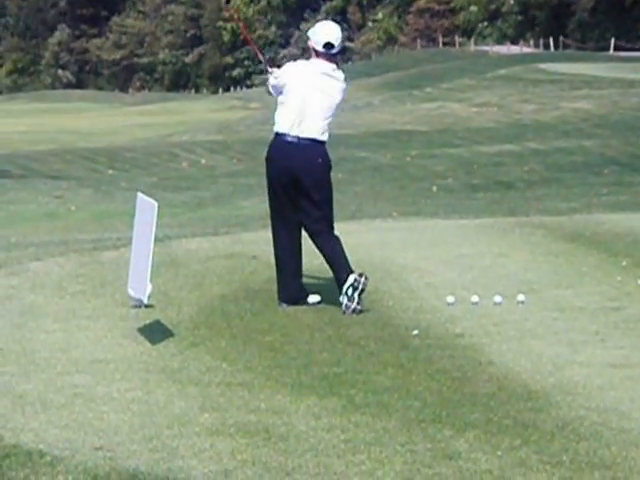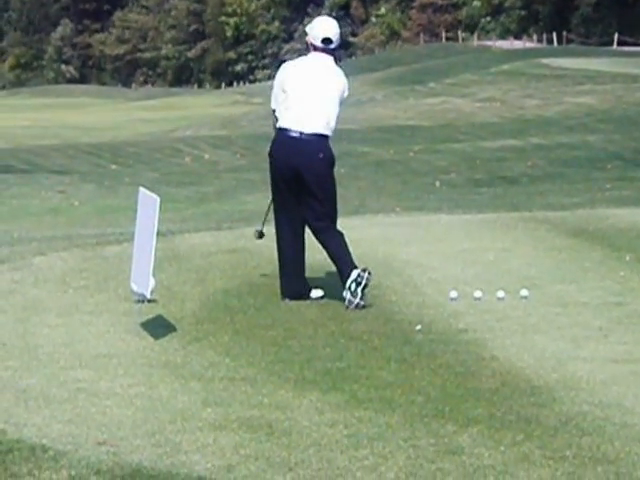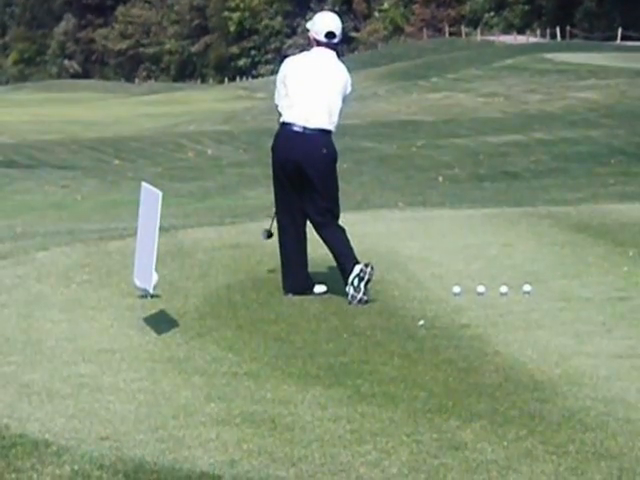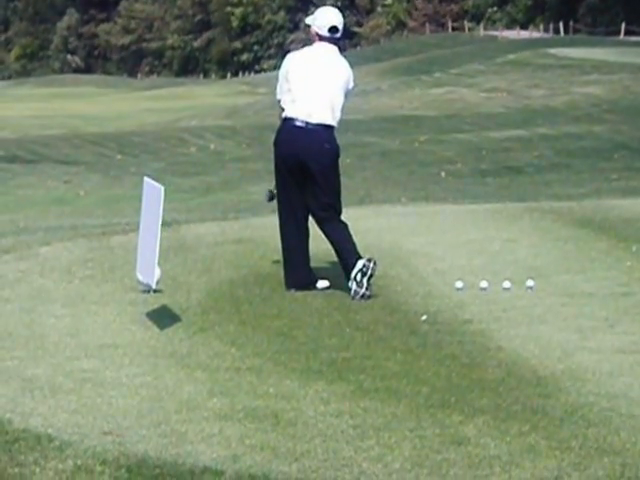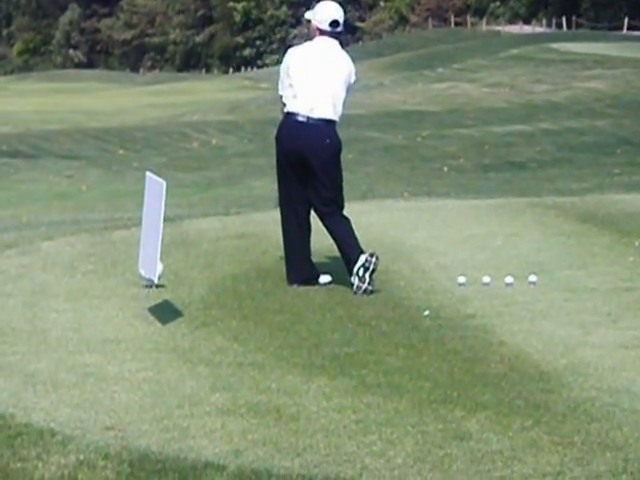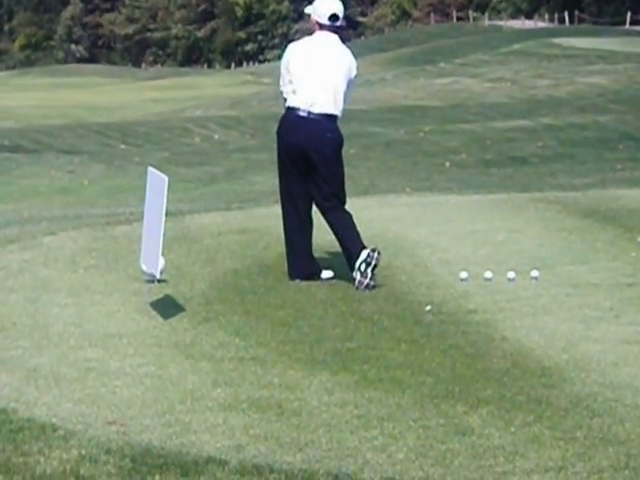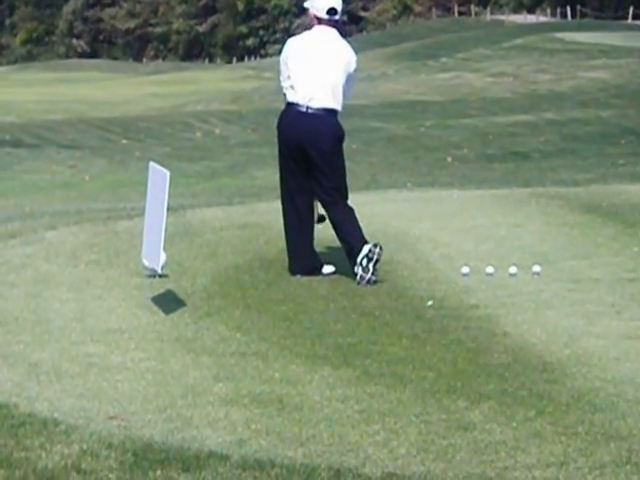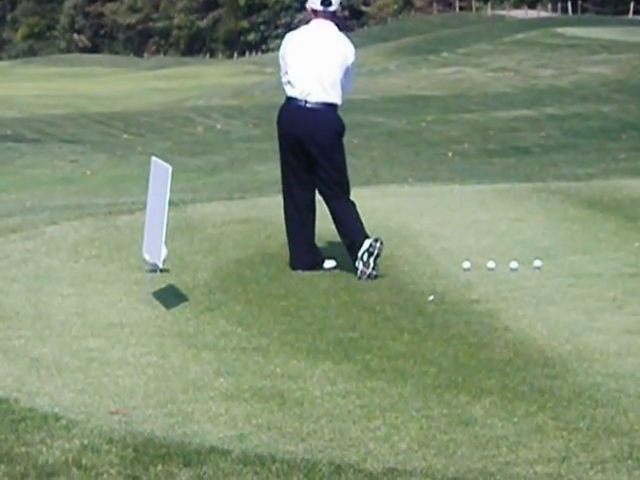
dt=0.3s
person 1, frame 1
left shoulder: (293, 71)
right shoulder: (338, 80)
left elbow: (273, 85)
left wrist: (275, 75)
left hip: (282, 150)
right hip: (314, 155)
left knee: (285, 225)
right knee: (320, 225)
left ankle: (290, 292)
right ankle: (347, 279)
person 1, frame 2
left shoulder: (289, 69)
right shoulder: (339, 78)
left elbow: (276, 113)
left hip: (284, 146)
right hip: (316, 149)
left knee: (287, 219)
right knee: (322, 220)
left ankle: (293, 286)
right ankle: (349, 273)
person 1, frame 3
left shoulder: (291, 64)
right shoulder: (342, 74)
left elbow: (281, 107)
right elbow: (335, 111)
left hip: (287, 140)
right hip: (319, 144)
left knee: (290, 214)
right knee: (324, 215)
left ankle: (296, 281)
right ankle: (352, 269)
person 1, frame 4
left shoulder: (293, 58)
right shoulder: (344, 69)
left elbow: (282, 101)
right elbow: (338, 107)
left hip: (289, 135)
right hip: (321, 139)
left knee: (292, 209)
right knee: (326, 210)
left ankle: (299, 276)
right ankle: (355, 264)
person 1, frame 5
left shoulder: (295, 53)
right shoulder: (345, 63)
left elbow: (284, 96)
right elbow: (340, 103)
left hip: (291, 130)
right hip: (322, 134)
left knee: (293, 204)
right knee: (329, 205)
left ankle: (300, 272)
right ankle: (357, 259)
person 1, frame 6
left shoulder: (295, 48)
right shoulder: (346, 58)
left elbow: (286, 90)
right elbow: (343, 99)
left hip: (292, 125)
right hip: (324, 130)
left knee: (295, 198)
right knee: (331, 201)
left ankle: (302, 266)
right ankle: (359, 254)
person 1, frame 7
left shoulder: (294, 44)
right shoulder: (346, 52)
left elbow: (285, 85)
right elbow: (344, 94)
left hip: (292, 120)
right hip: (324, 125)
left knee: (295, 194)
right knee: (333, 195)
left ankle: (303, 261)
right ankle: (360, 250)
person 1, frame 8
left shoulder: (291, 39)
right shoulder: (344, 45)
left elbow: (286, 80)
right elbow: (344, 88)
left hip: (291, 115)
right hip: (323, 119)
left knee: (296, 188)
right knee: (335, 189)
left ankle: (304, 256)
right ankle: (361, 245)
